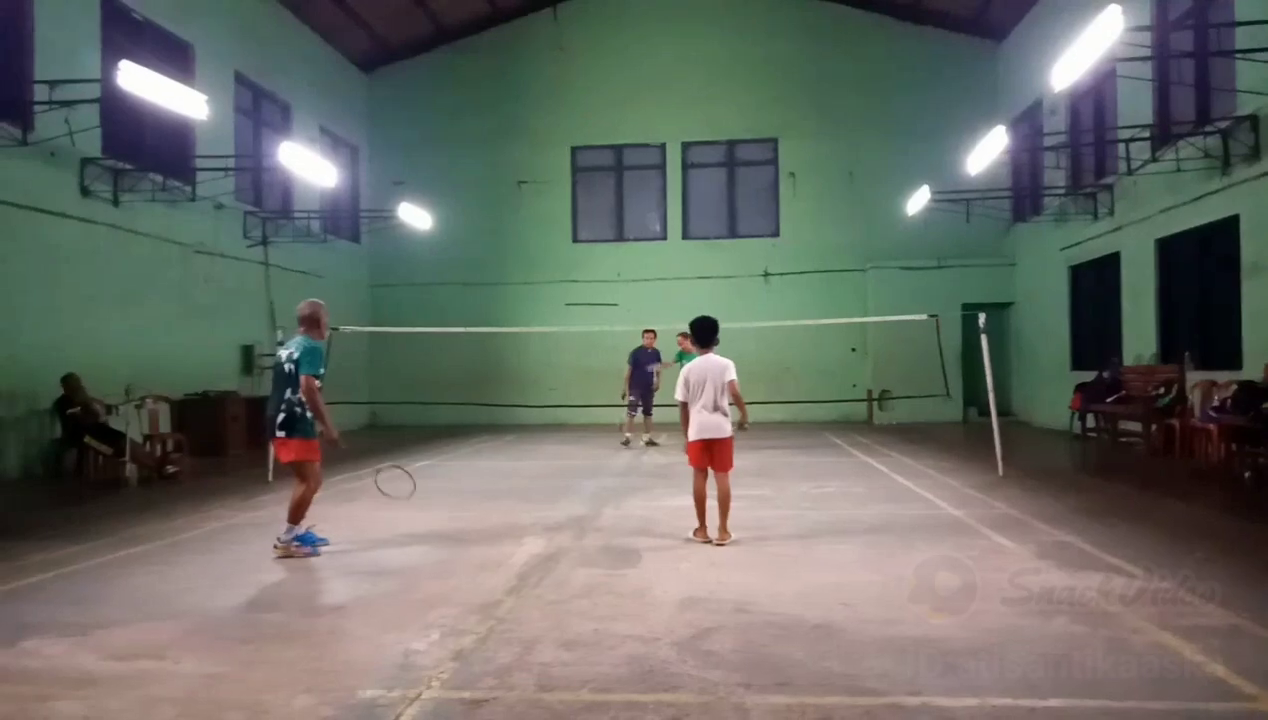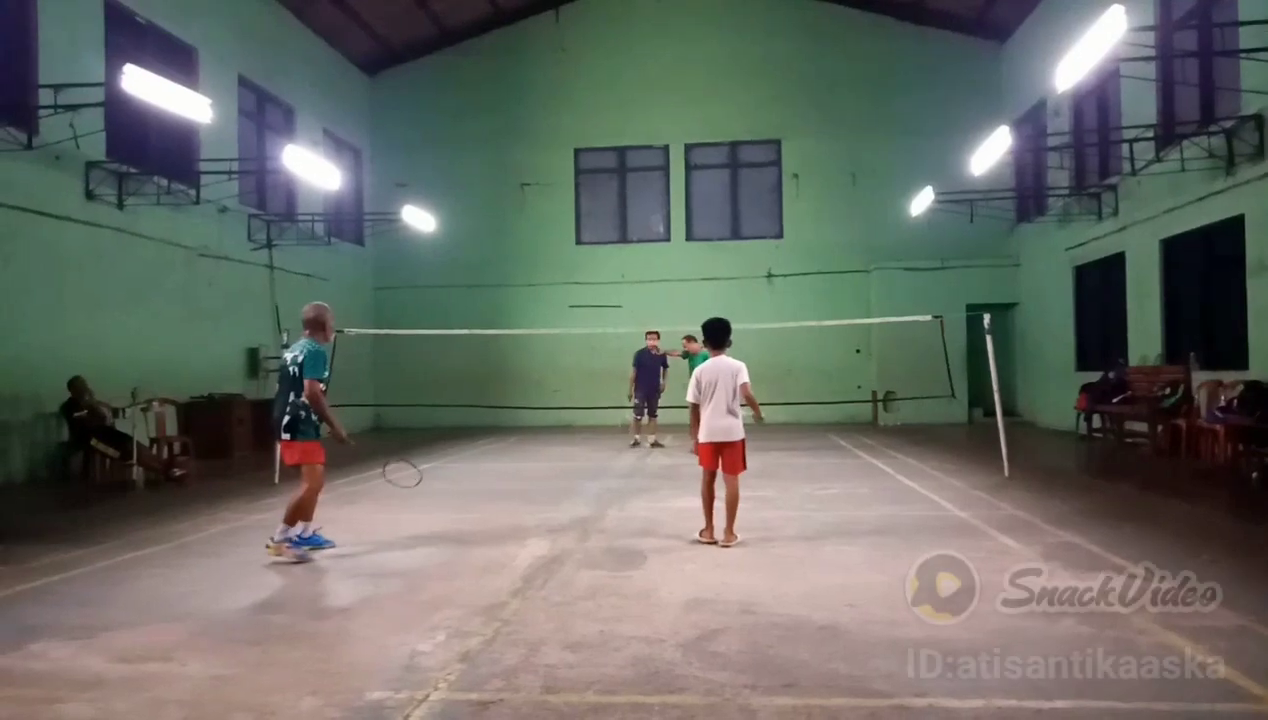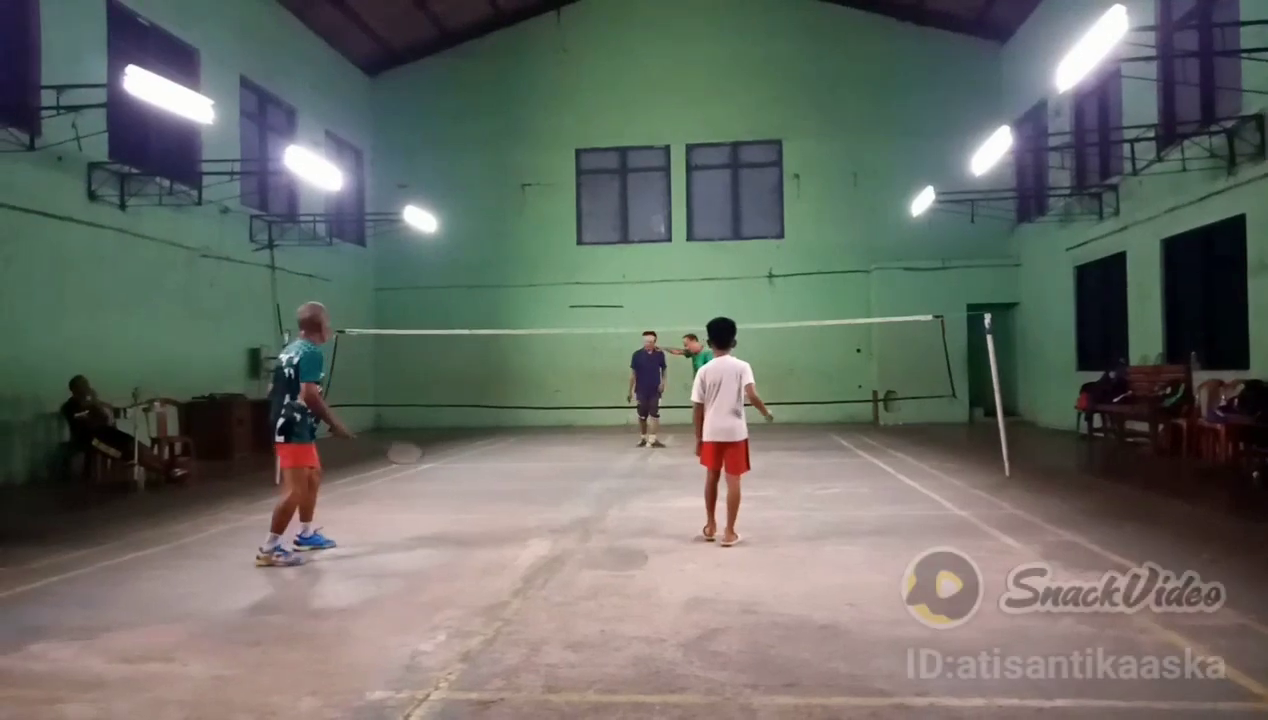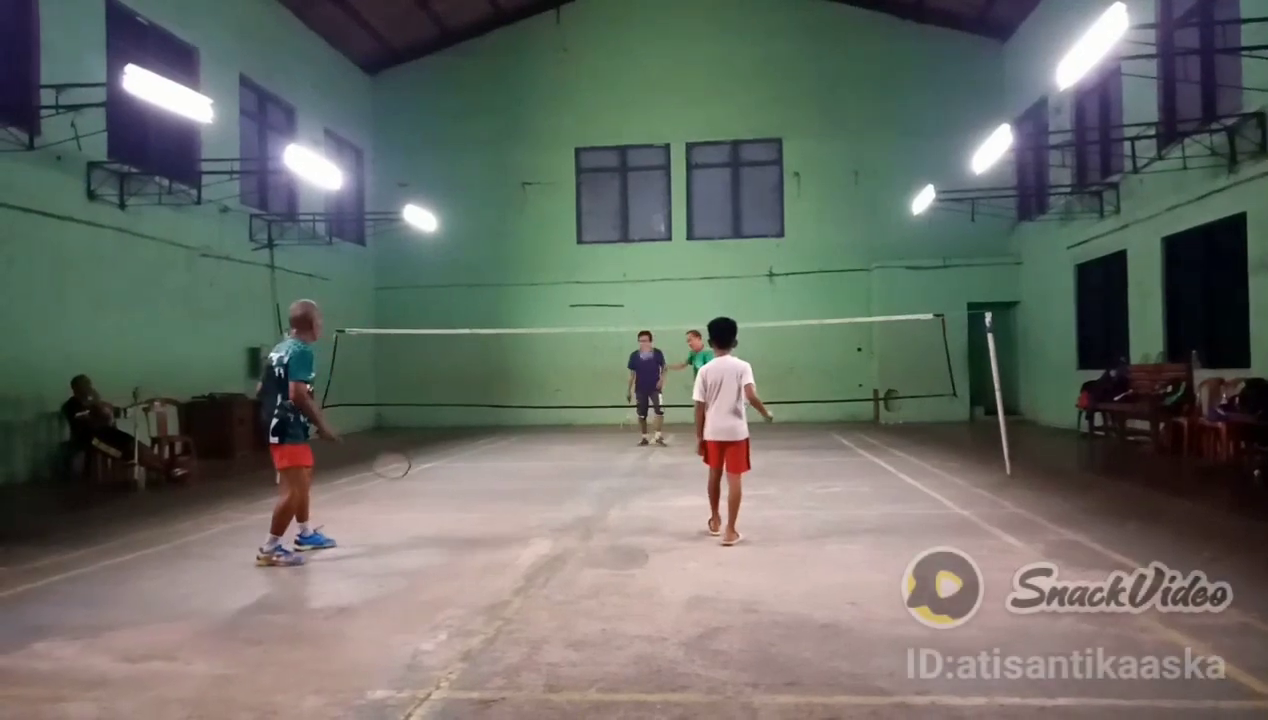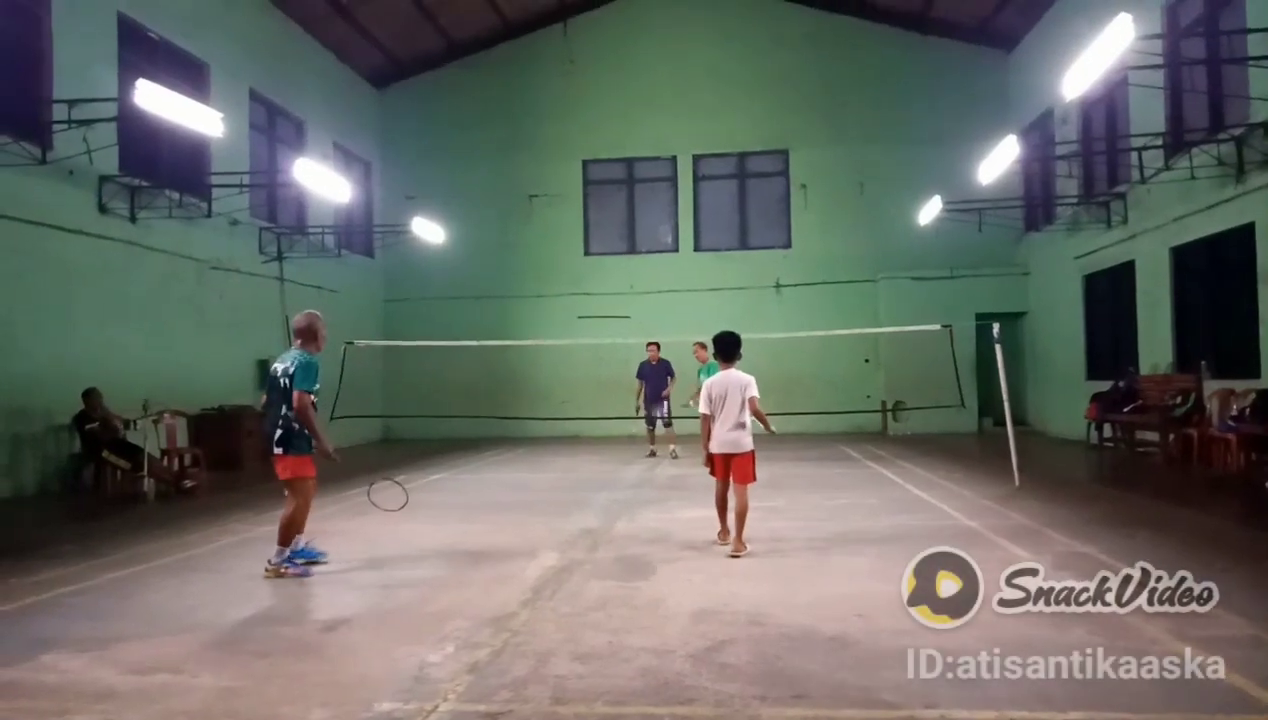
dt=0.2s
person 1, frame 1
left shoulder: (288, 348)
right shoulder: (312, 348)
right elbow: (308, 388)
right wrist: (327, 425)
left hip: (281, 422)
right hip: (296, 425)
left knee: (305, 478)
right knee: (312, 480)
left ankle: (298, 532)
right ankle: (286, 540)
person 1, frame 2
left shoulder: (294, 350)
right shoulder: (316, 351)
left elbow: (282, 389)
right elbow: (312, 393)
right wrist: (335, 426)
left hip: (288, 424)
right hip: (300, 427)
left knee: (311, 480)
right knee: (313, 482)
left ankle: (305, 533)
right ankle: (280, 538)
person 1, frame 3
left shoulder: (289, 351)
right shoulder: (311, 353)
left elbow: (273, 390)
right elbow: (310, 395)
right wrist: (335, 423)
left hip: (286, 426)
right hip: (296, 431)
left knee: (313, 477)
right knee: (295, 489)
left ankle: (307, 534)
right ankle: (269, 548)
person 1, frame 4
left shoulder: (279, 349)
right shoulder: (302, 351)
left elbow: (261, 390)
right elbow: (298, 394)
right wrist: (321, 425)
left hip: (279, 427)
right hip: (289, 430)
left knee: (303, 478)
right knee: (293, 489)
left ankle: (306, 533)
right ankle: (270, 549)
person 1, frame 5
left shoulder: (283, 360)
right shoulder: (307, 362)
left elbow: (267, 402)
right elbow: (301, 405)
right wrist: (321, 440)
left hip: (281, 438)
right hip: (293, 441)
left knee: (303, 493)
right knee: (299, 499)
left ankle: (297, 547)
right ankle: (278, 561)
person 2, frame 1
left shoulder: (688, 369)
right shoulder: (726, 364)
left elbow: (683, 407)
right elbow: (734, 392)
left wrist: (686, 435)
right wrist: (744, 416)
left hip: (698, 430)
right hip: (721, 429)
left knee: (700, 478)
right knee: (722, 478)
left ankle: (702, 530)
right ankle: (723, 531)
person 2, frame 2
left shoulder: (700, 371)
right shoulder: (738, 366)
left elbow: (694, 408)
right elbow: (747, 395)
left wrist: (695, 436)
right wrist: (758, 413)
left hip: (708, 433)
right hip: (732, 432)
left knee: (708, 479)
right knee: (731, 480)
left ankle: (708, 530)
right ankle: (729, 533)
person 2, frame 3
left shoulder: (704, 371)
right shoulder: (742, 367)
left elbow: (698, 408)
right elbow: (752, 396)
left wrist: (698, 438)
right wrist: (766, 412)
left hip: (711, 433)
right hip: (735, 432)
left knee: (712, 478)
right knee: (733, 480)
left ankle: (711, 525)
right ankle: (729, 532)
person 2, frame 4
left shoulder: (705, 370)
right shoulder: (742, 366)
left elbow: (699, 407)
right elbow: (751, 396)
left wrist: (699, 437)
right wrist: (766, 413)
left hip: (712, 432)
right hip: (736, 431)
left knee: (714, 475)
right knee: (734, 479)
left ankle: (715, 520)
right ankle: (730, 531)
person 2, frame 5
left shoulder: (710, 383)
right shoulder: (746, 380)
left elbow: (705, 419)
right elbow: (754, 409)
left wrist: (705, 449)
right wrist: (768, 427)
left hip: (718, 444)
right hip: (741, 443)
left knee: (721, 487)
right knee: (741, 490)
left ankle: (724, 531)
right ankle: (738, 541)
